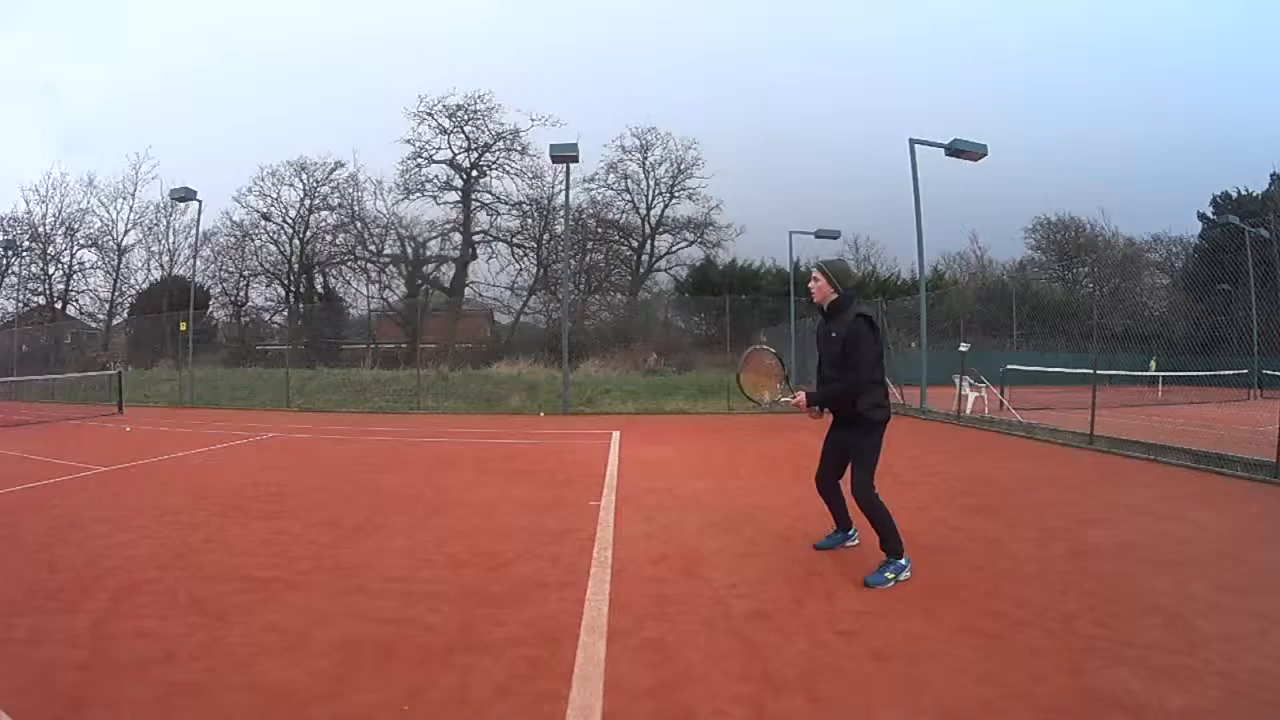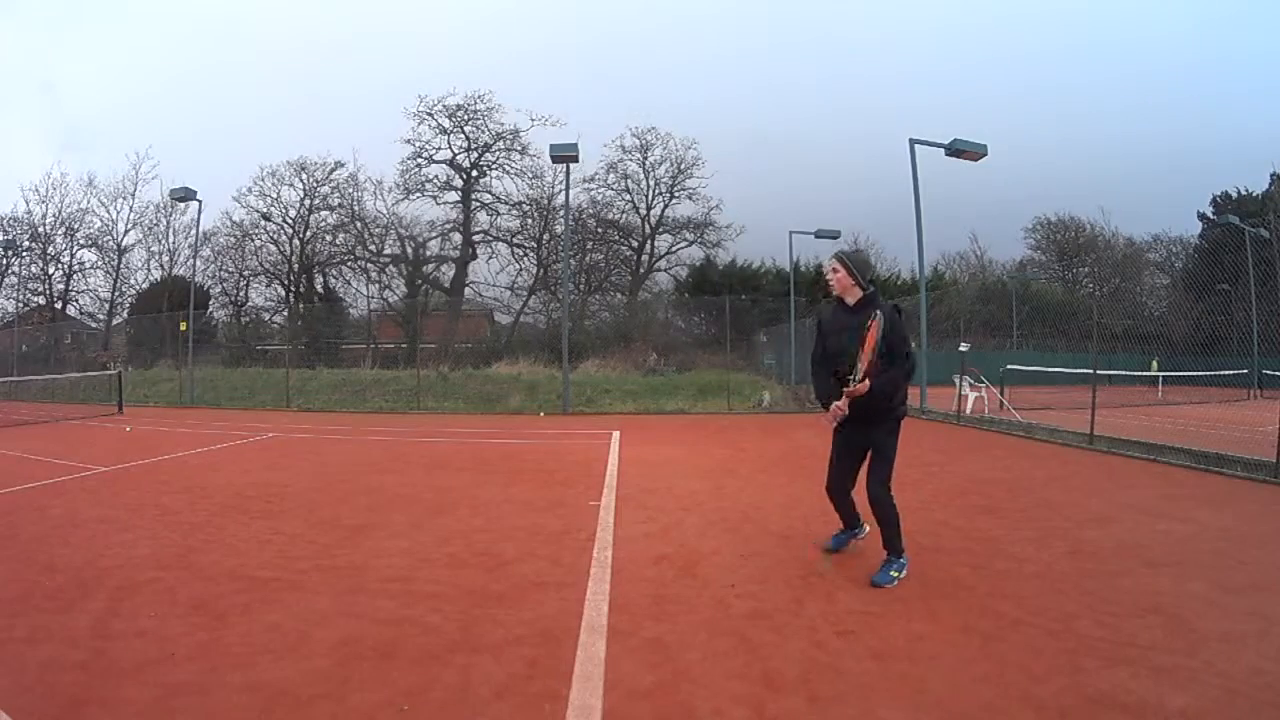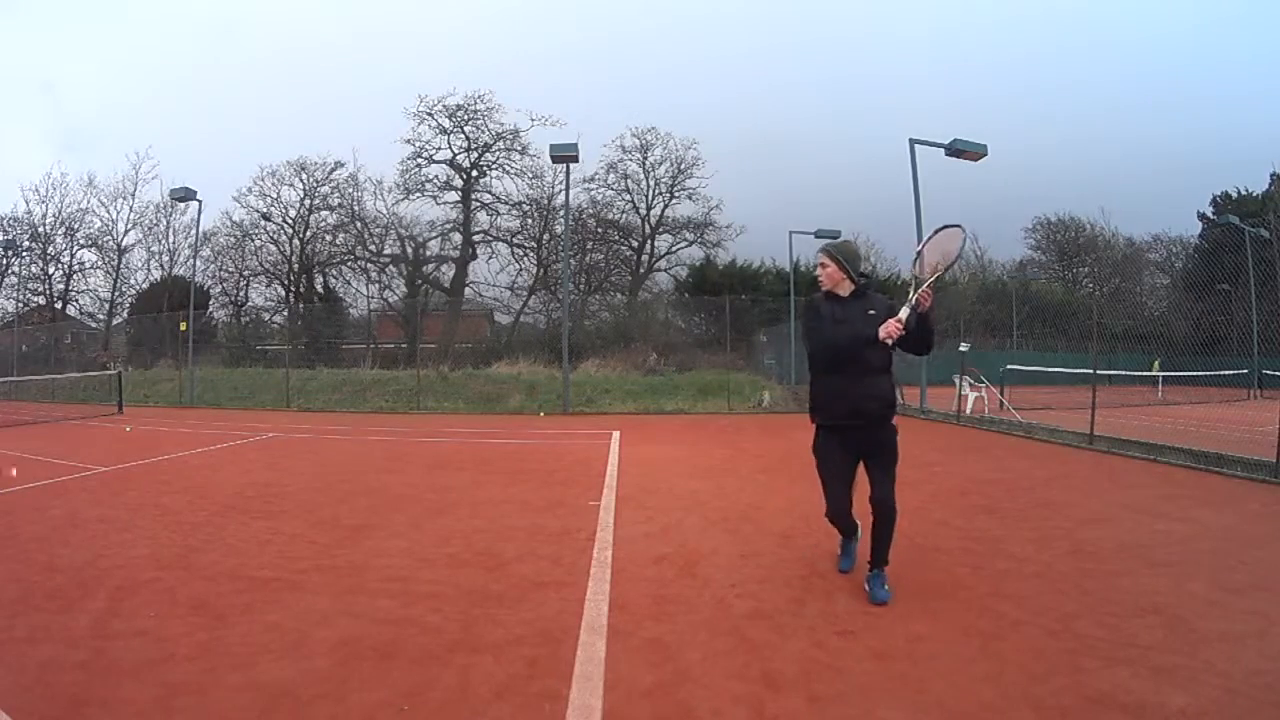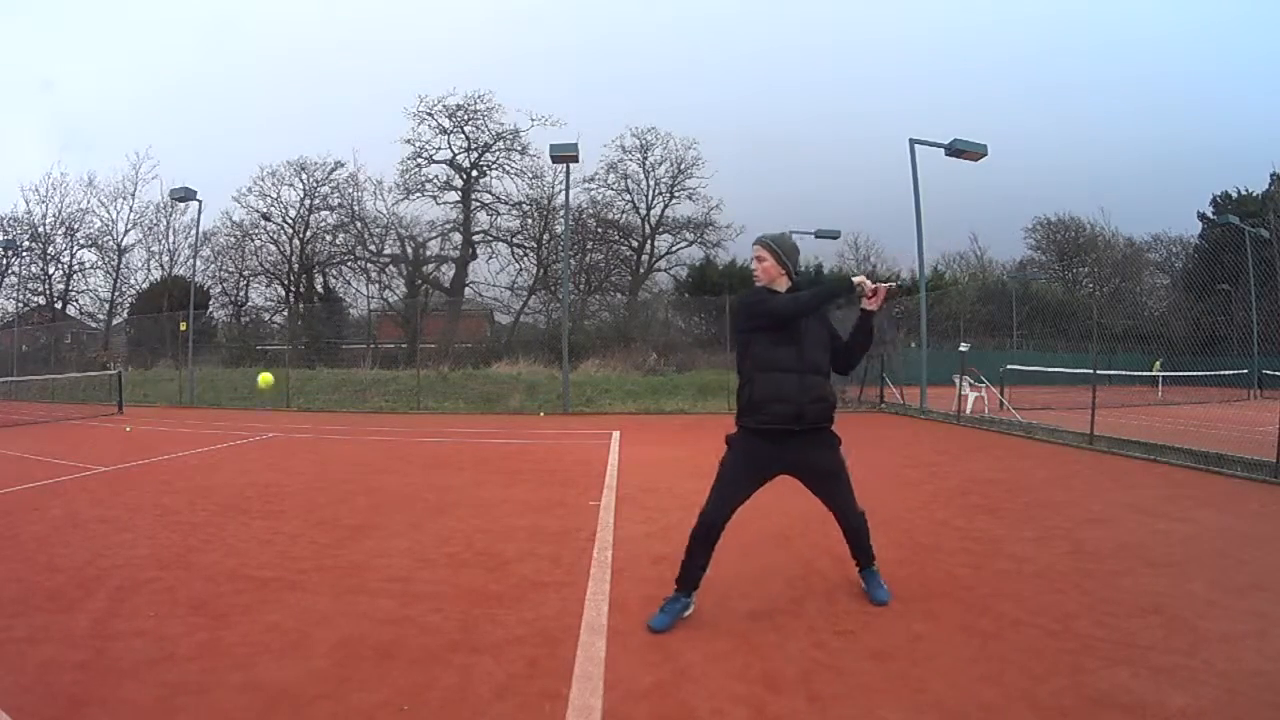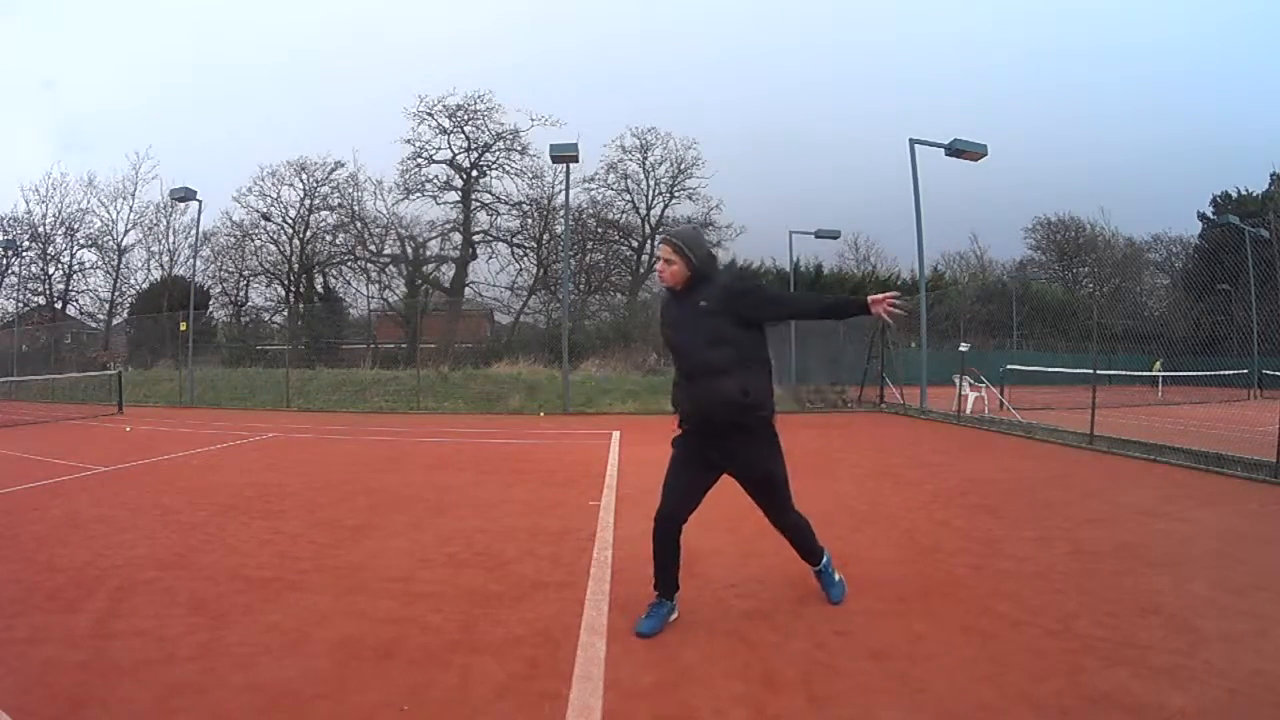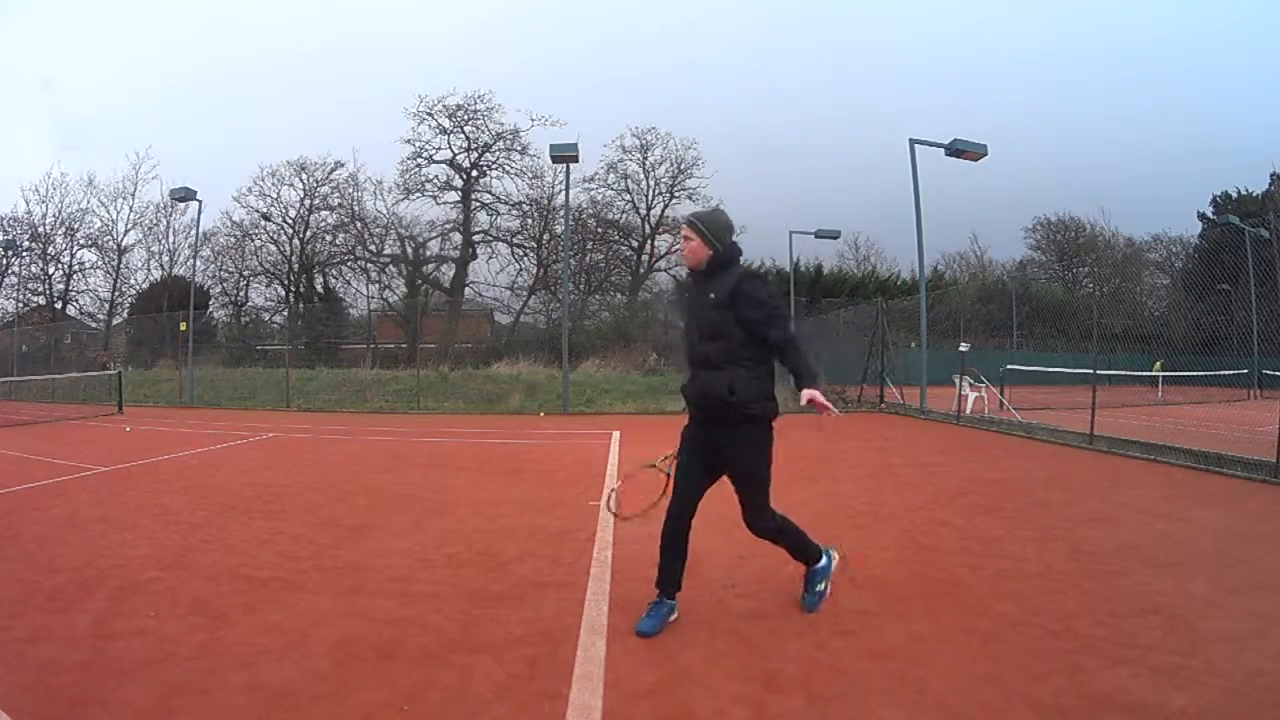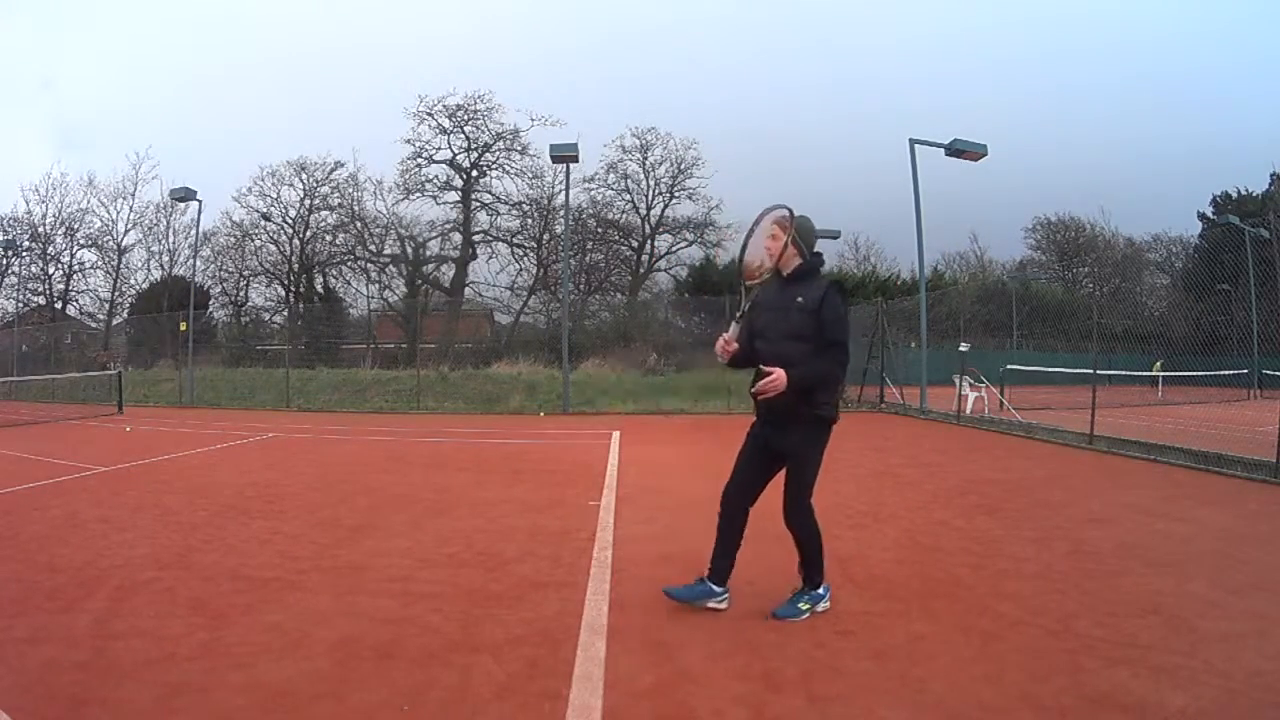
dt=0.4s
person 1, frame 1
left shoulder: (857, 322)
right shoulder: (827, 322)
left elbow: (859, 379)
left wrist: (814, 397)
right wrist: (817, 400)
left hip: (866, 418)
right hip: (842, 418)
left knee: (861, 488)
right knee: (825, 479)
left ankle: (897, 560)
right ankle: (845, 531)
person 1, frame 2
left shoulder: (886, 314)
right shoulder: (827, 317)
left elbow: (906, 366)
right elbow: (819, 368)
left wrist: (873, 384)
right wrist: (829, 401)
left hip: (883, 418)
right hip: (847, 418)
left knee: (877, 490)
right knee: (836, 485)
left ankle: (896, 558)
right ankle: (853, 526)
person 1, frame 3
left shoulder: (879, 304)
right shoulder: (815, 308)
left elbow: (921, 347)
right elbow: (826, 348)
left wrist: (923, 312)
right wrist: (873, 335)
left hip: (876, 423)
right hip: (832, 426)
left knee: (884, 502)
right knee: (836, 508)
left ankle: (876, 572)
right ankle: (850, 534)
person 1, frame 4
left shoulder: (816, 310)
right shoulder: (747, 304)
left elbow: (842, 364)
right elbow: (781, 311)
left wrist: (865, 315)
right wrist: (847, 283)
left hip: (811, 435)
right hip: (756, 435)
left knee: (849, 511)
right knee: (713, 517)
left ankle: (869, 573)
right ankle: (682, 596)
person 1, frame 5
left shoulder: (729, 292)
right shoulder: (671, 308)
left elbow: (795, 305)
left wrist: (862, 305)
left hip: (748, 430)
right hip: (697, 433)
left knee: (781, 514)
right knee: (667, 518)
left ankle: (820, 563)
right ankle: (665, 601)
person 1, frame 6
left shoulder: (741, 285)
right shoulder: (697, 289)
left elbow: (781, 338)
left wrist: (807, 383)
left hip: (746, 421)
right hip: (705, 421)
left knee: (757, 514)
right knee: (679, 511)
left ankle: (818, 560)
right ankle: (667, 598)
person 1, frame 7
left shoulder: (825, 293)
right shoulder: (767, 292)
left elbow: (837, 358)
right elbow: (754, 347)
left wrist: (792, 378)
right wrist: (732, 349)
left hip: (807, 419)
right hip: (769, 417)
left knee: (796, 506)
right knee: (734, 498)
left ankle: (816, 590)
right ankle: (716, 584)
